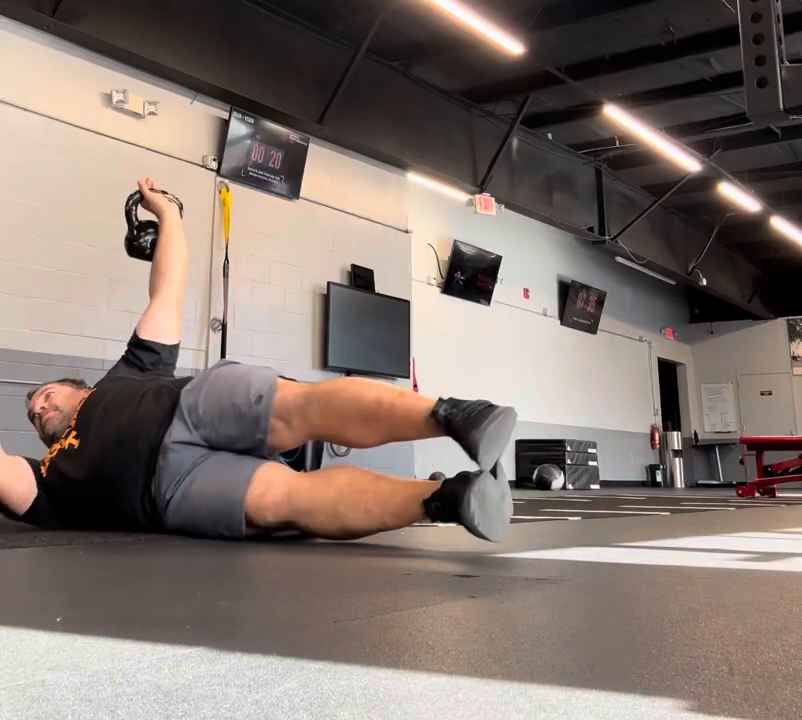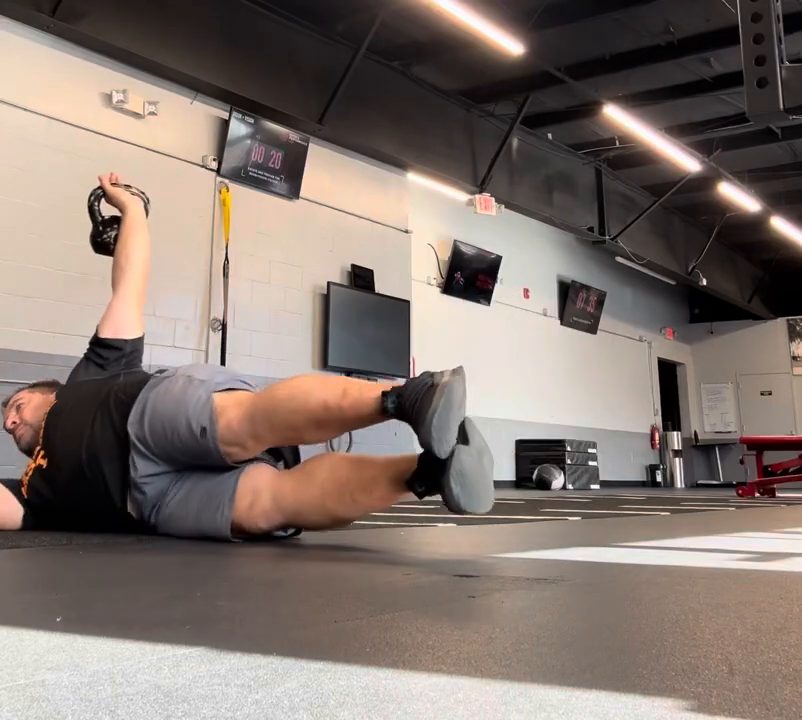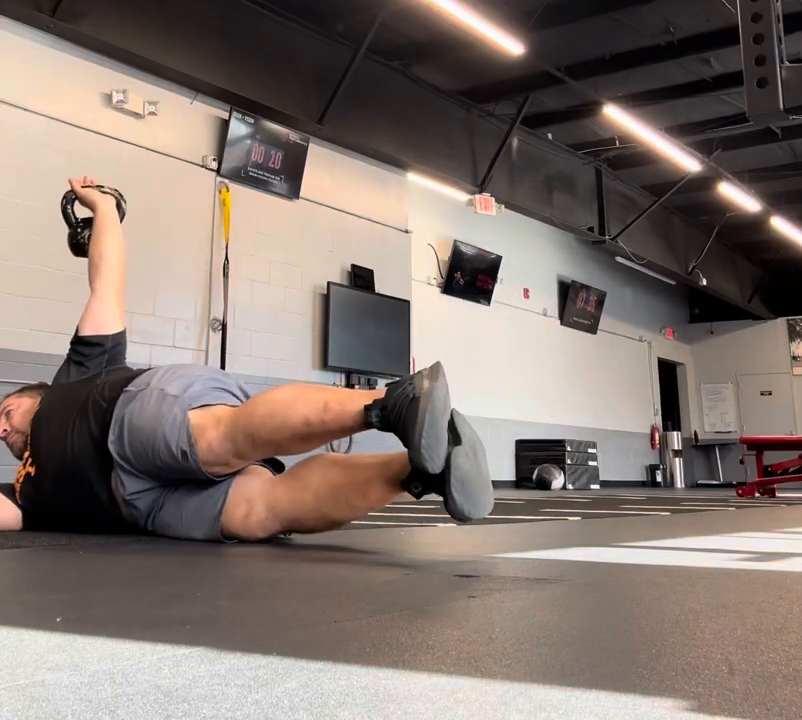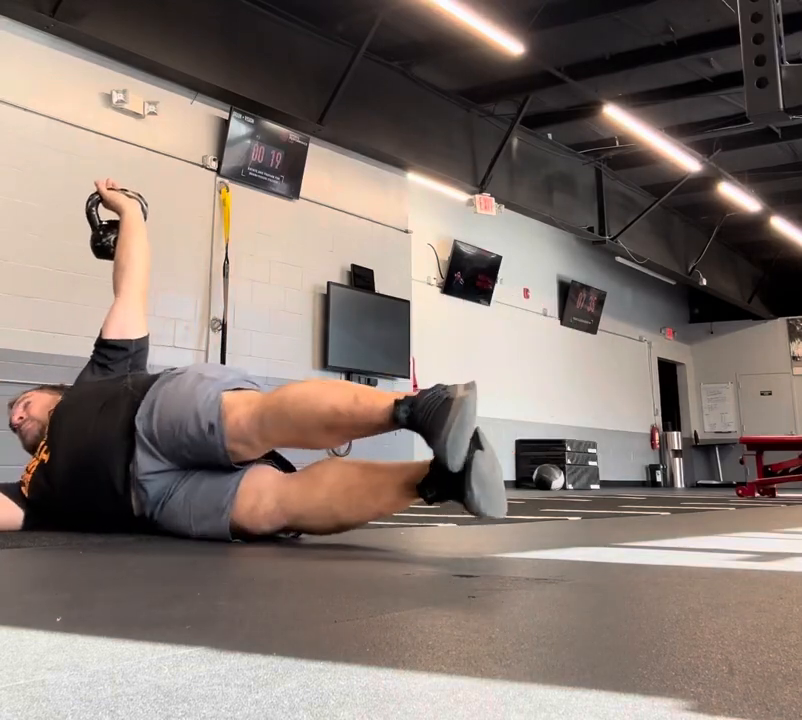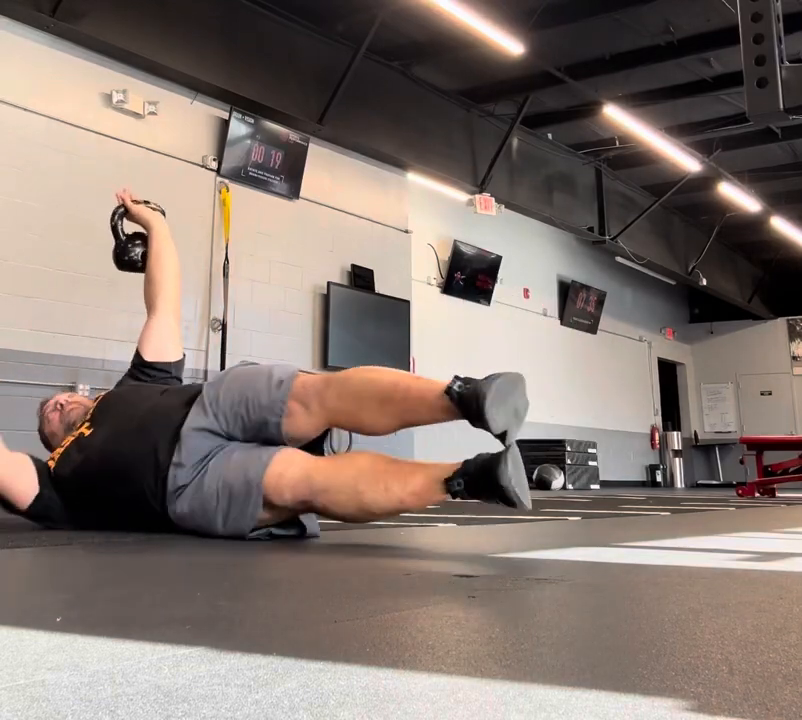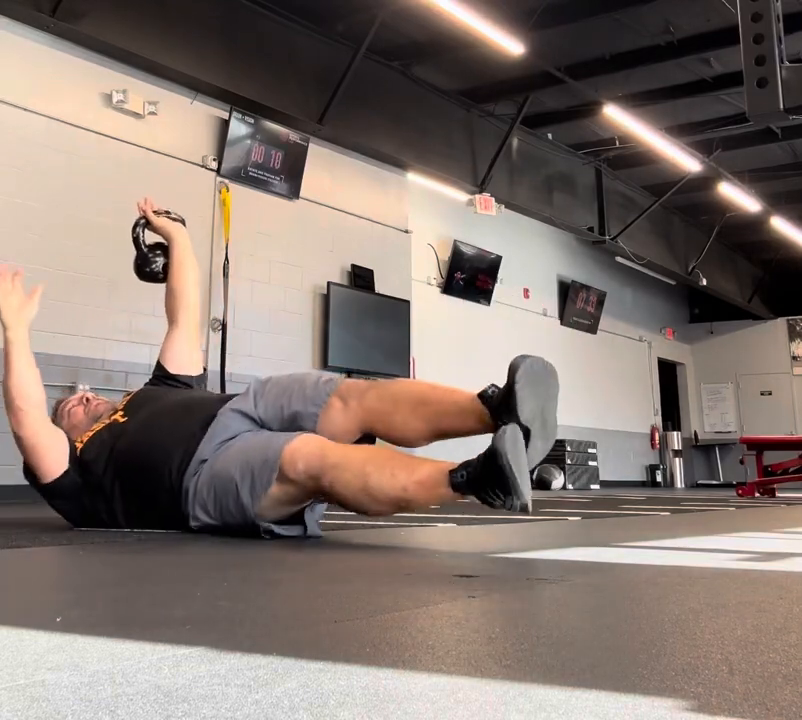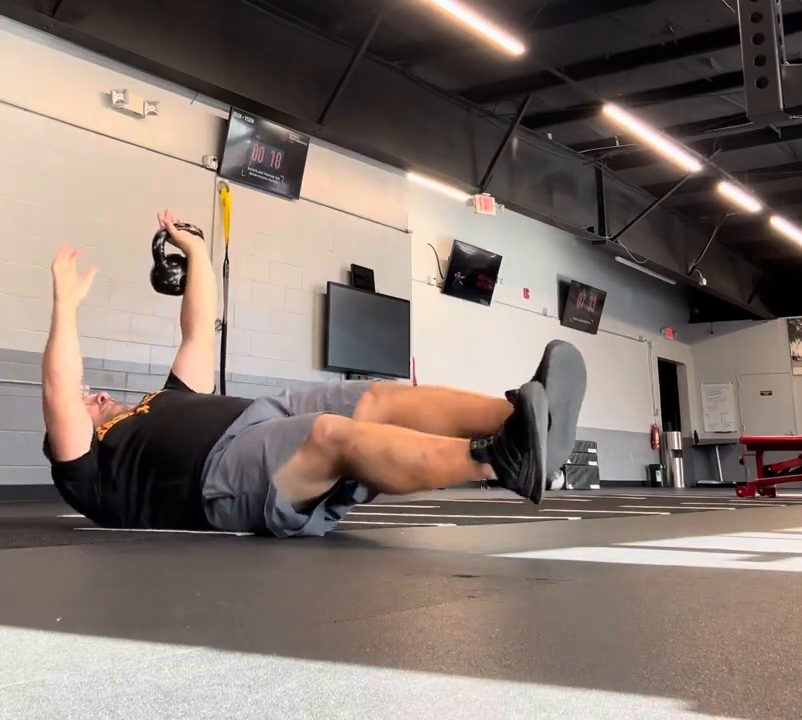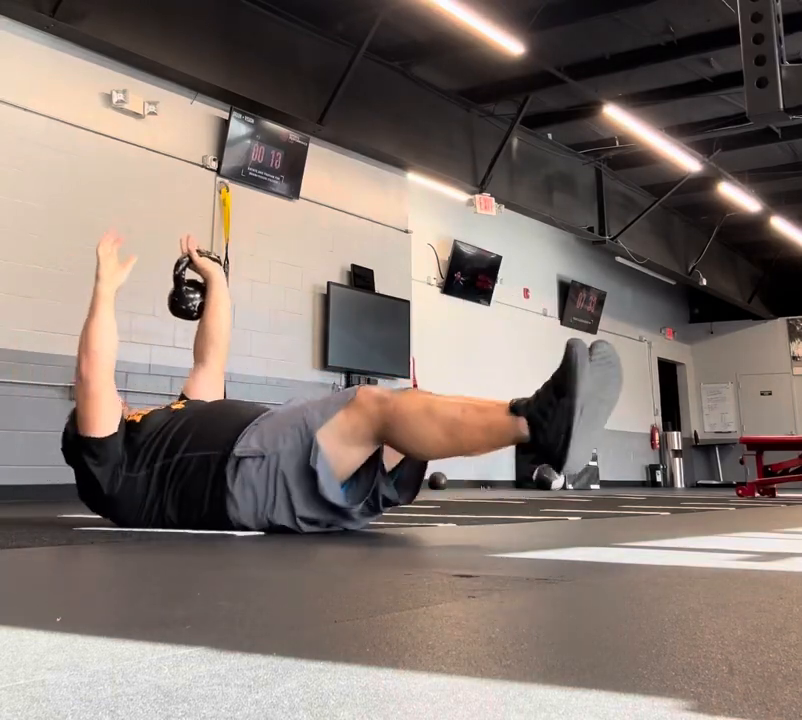
dt=0.4s
person 1, frame 1
left shoulder: (126, 376)
right shoulder: (53, 480)
left elbow: (166, 297)
left wrist: (168, 216)
right hip: (179, 482)
left knee: (302, 405)
right knee: (282, 497)
left ankle: (452, 416)
right ankle: (447, 498)
person 1, frame 2
left shoulder: (95, 373)
left elbow: (129, 289)
left wrist: (131, 209)
right hip: (160, 489)
left knee: (245, 421)
right knee: (268, 500)
left ankle: (408, 398)
right ankle: (428, 469)
person 1, frame 3
left shoulder: (80, 375)
left elbow: (106, 286)
left wrist: (103, 208)
right hip: (154, 497)
left knee: (223, 441)
right knee: (261, 510)
right ankle: (426, 469)
person 1, frame 4
left shoulder: (101, 378)
right shoulder: (41, 490)
left elbow: (129, 294)
left wrist: (129, 211)
right hip: (166, 489)
left knee: (254, 417)
right knee: (271, 504)
left ankle: (417, 407)
right ankle: (441, 477)
person 1, frame 5
left shoulder: (139, 387)
right shoulder: (61, 482)
left elbow: (164, 310)
left wrist: (155, 226)
right hip: (191, 479)
left knee: (320, 393)
right knee: (299, 478)
left ankle: (466, 398)
right ankle: (469, 478)
person 1, frame 6
left shoulder: (155, 396)
right shoulder: (75, 474)
left elbow: (185, 320)
left wrist: (176, 237)
right hip: (206, 473)
left knee: (360, 397)
right knee: (309, 458)
left ankle: (498, 410)
right ankle: (476, 479)
person 1, frame 7
left shoulder: (168, 404)
right shoulder: (91, 473)
left elbow: (198, 336)
right elbow: (60, 393)
left wrist: (195, 251)
right wrist: (65, 304)
right hip: (225, 472)
left knee: (386, 399)
right knee: (335, 434)
left ankle: (522, 416)
right ankle: (500, 457)
person 1, frame 8
left shoulder: (174, 426)
right shoulder: (110, 469)
left elbow: (210, 360)
right elbow: (93, 373)
left wrist: (215, 278)
right wrist: (106, 284)
left hip: (294, 467)
right hip: (250, 468)
left knee: (407, 406)
right knee: (373, 404)
left ankle: (547, 424)
right ankle: (535, 421)
